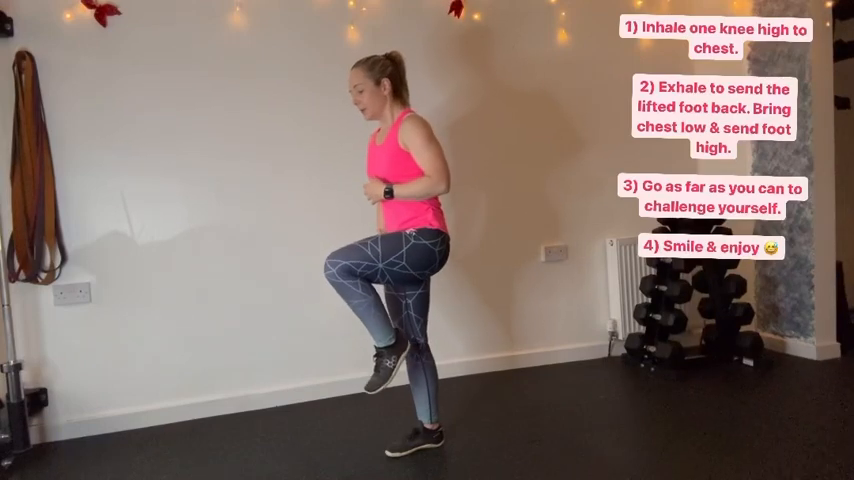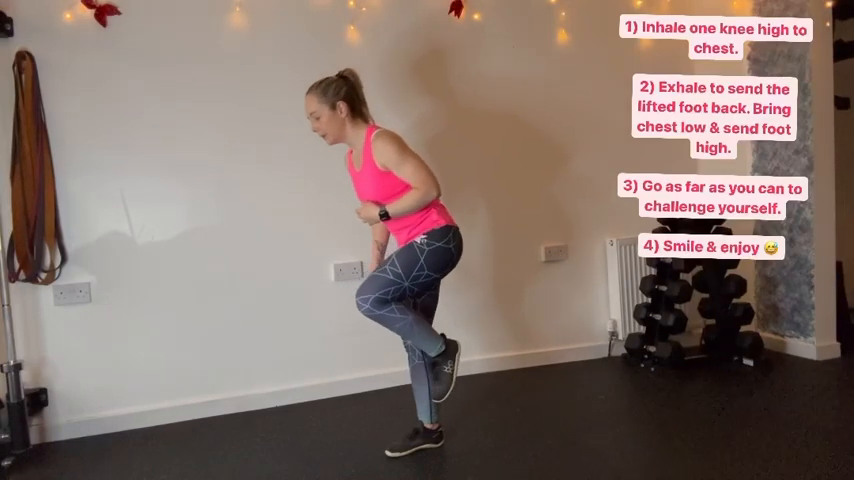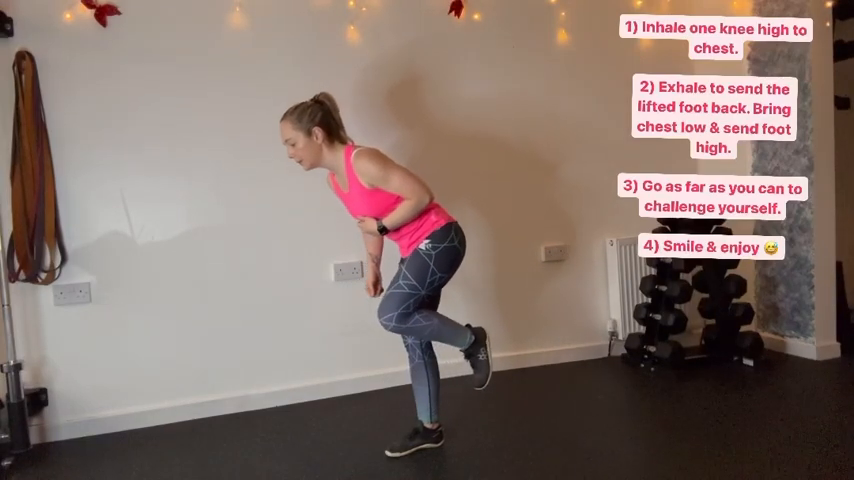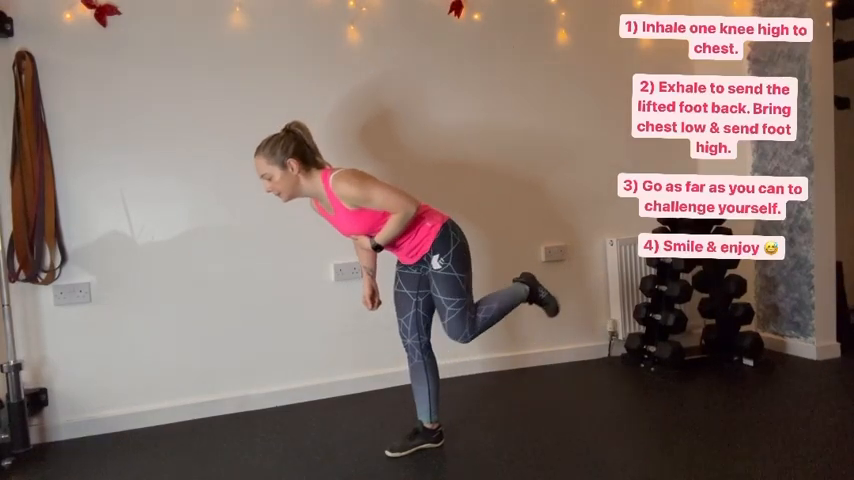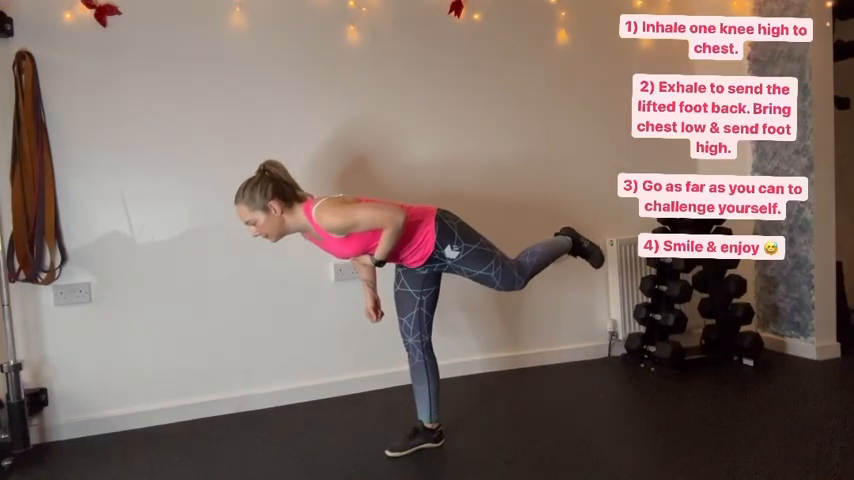
dt=1s
person 1, frame 1
left shoulder: (411, 126)
right shoulder: (377, 138)
left elbow: (439, 181)
left wrist: (387, 191)
right wrist: (376, 260)
left hip: (424, 241)
right hip: (405, 247)
left knee: (337, 265)
right knee: (412, 341)
left ankle: (388, 345)
right ankle: (429, 429)
person 1, frame 2
left shoulder: (382, 142)
right shoulder: (352, 158)
left elbow: (429, 189)
left wrist: (381, 211)
right wrist: (377, 259)
left hip: (436, 240)
right hip: (417, 249)
left knee: (369, 298)
right knee: (414, 342)
left ankle: (442, 350)
right ankle: (429, 429)
person 1, frame 3
left shoulder: (363, 161)
right shoulder: (334, 179)
left elbow: (421, 196)
left wrist: (382, 225)
right wrist: (372, 267)
left hip: (439, 239)
right hip: (415, 250)
left knee: (392, 315)
right knee: (414, 341)
left ankle: (471, 341)
right ankle: (430, 428)
person 1, frame 4
left shoulder: (343, 184)
right shoulder: (318, 202)
left elbow: (408, 207)
left wrist: (376, 243)
right wrist: (368, 280)
left hip: (439, 245)
right hip: (411, 260)
left knee: (463, 329)
right knee: (414, 344)
left ankle: (526, 289)
right ankle: (429, 429)
person 1, frame 5
left shoulder: (325, 216)
right shoulder: (308, 230)
left elbow: (396, 218)
left wrist: (378, 258)
right wrist: (370, 293)
left hip: (439, 239)
right hip: (414, 261)
left knee: (513, 277)
right knee: (415, 344)
left ankle: (568, 242)
right ankle: (429, 428)
